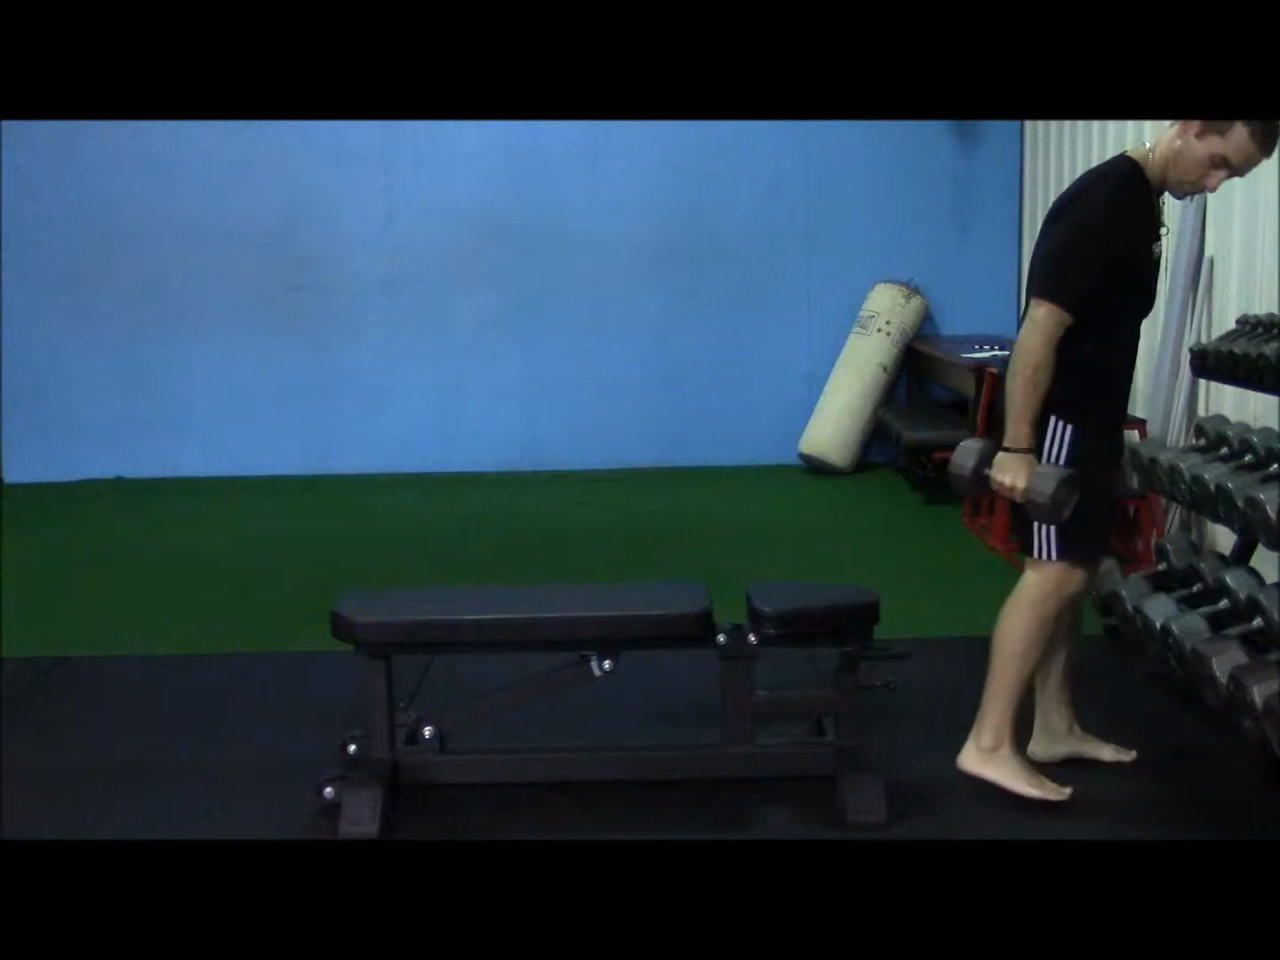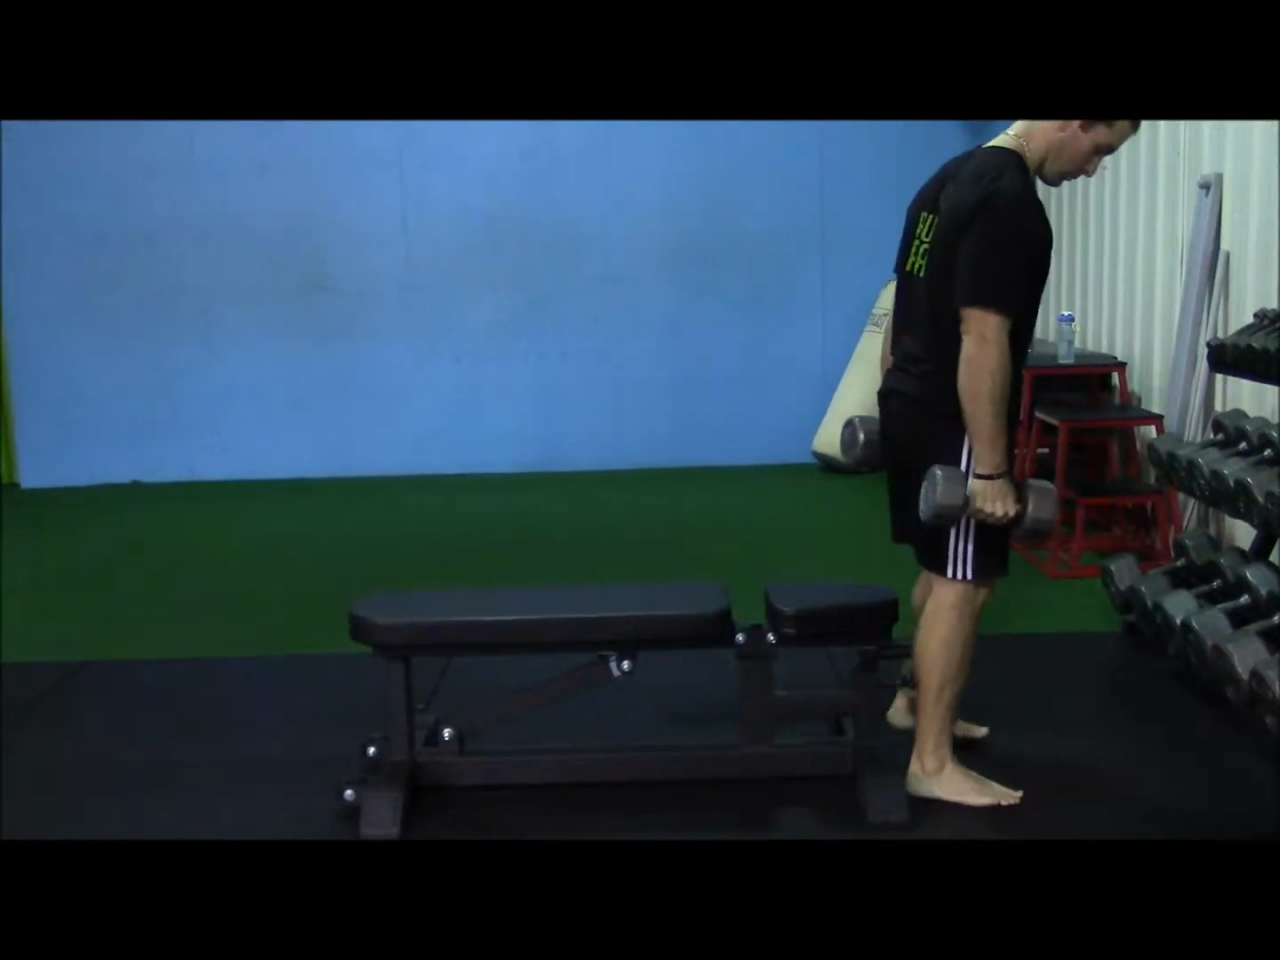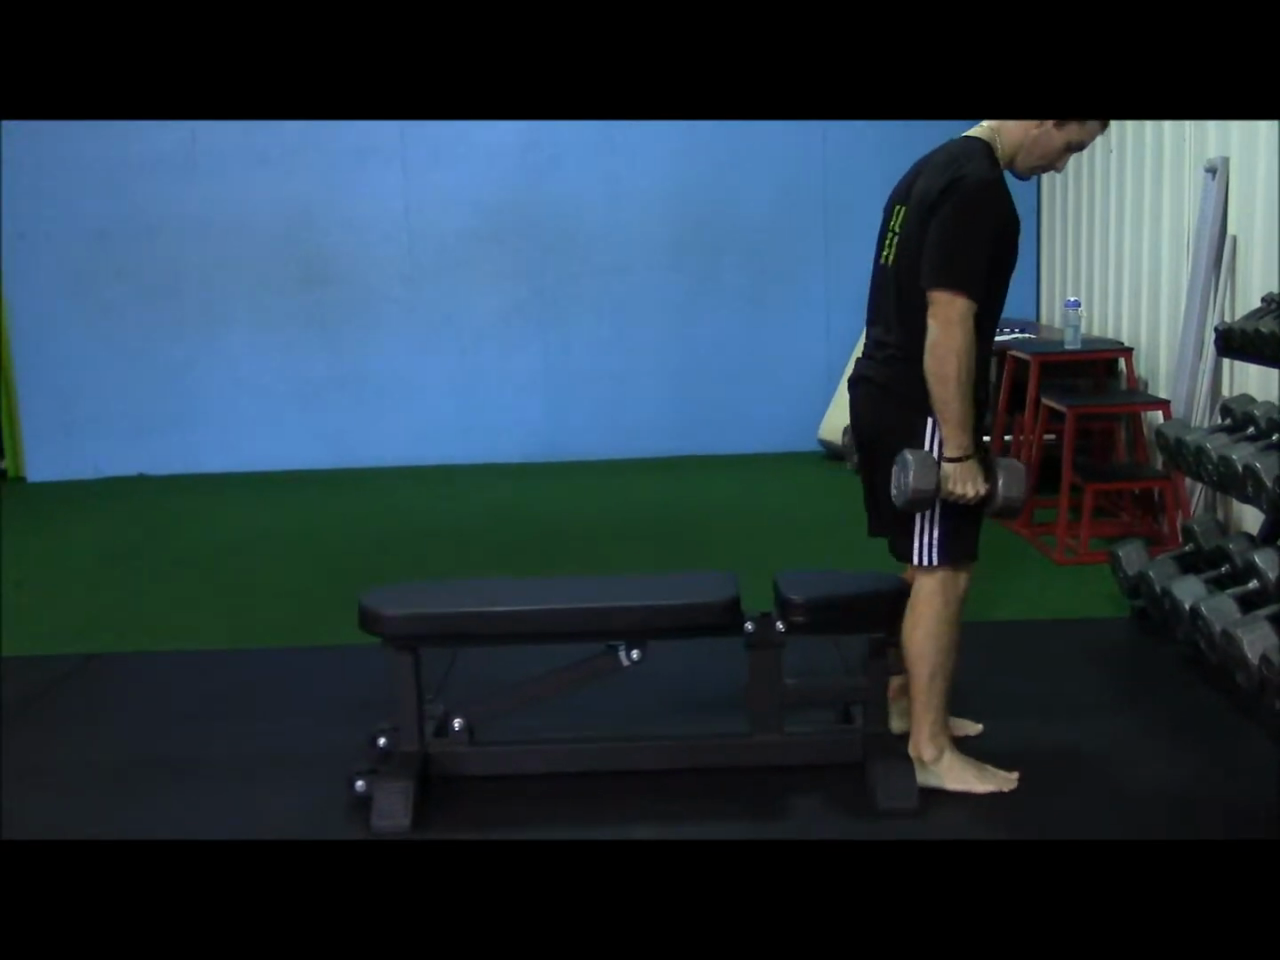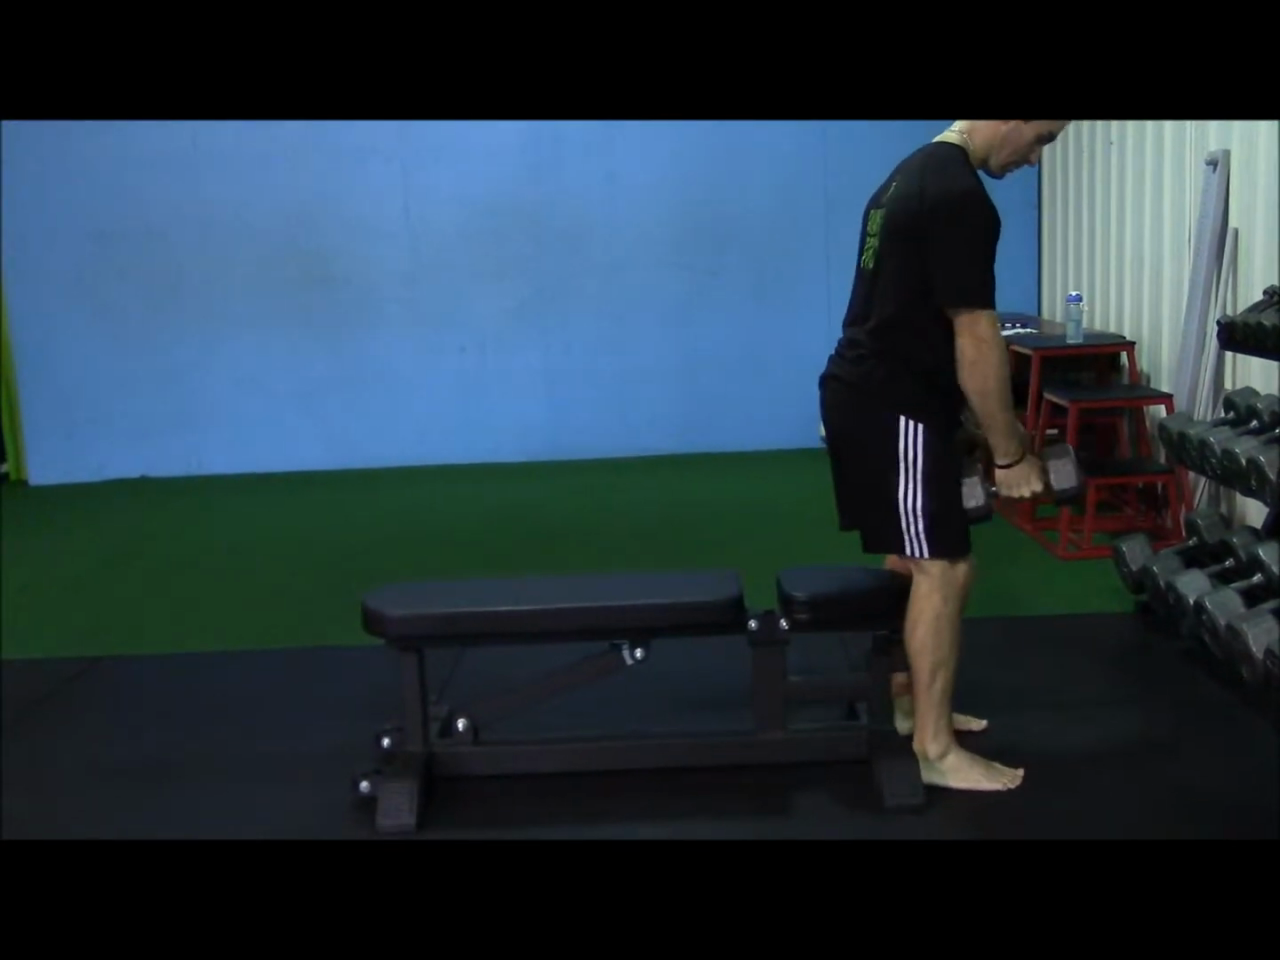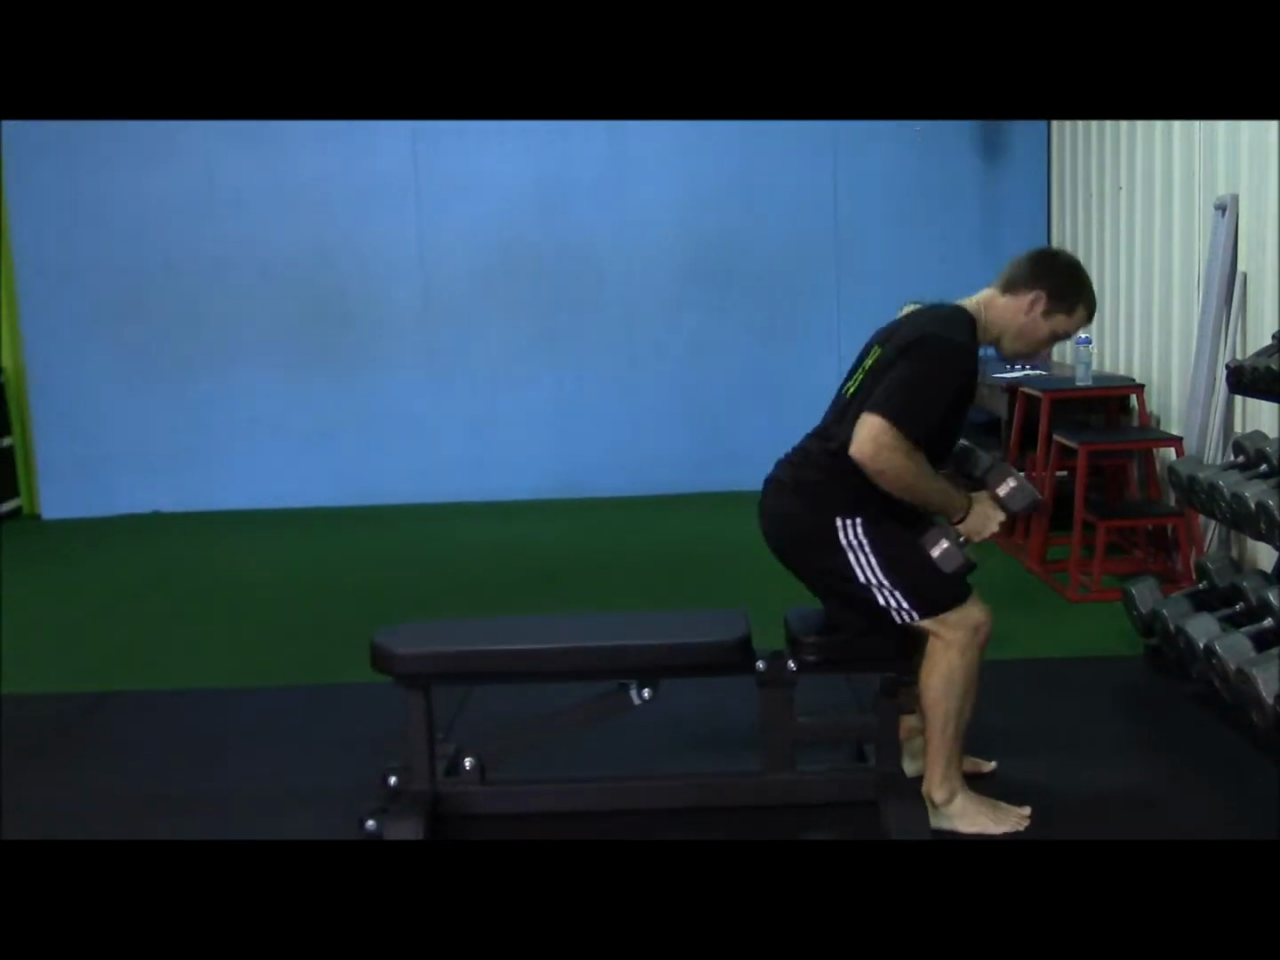
dt=1s
person 1, frame 1
left shoulder: (1142, 201)
right shoulder: (1104, 201)
right elbow: (1041, 326)
right wrist: (1016, 446)
left hip: (1091, 417)
right hip: (1062, 420)
left knee: (1073, 572)
right knee: (1054, 574)
left ankle: (1053, 726)
right ankle: (988, 743)
person 1, frame 2
left shoulder: (958, 176)
right shoulder: (1010, 203)
left elbow: (911, 305)
right elbow: (983, 342)
left wrist: (897, 390)
right wrist: (991, 469)
left hip: (912, 404)
right hip: (950, 421)
left knee: (943, 572)
right knee: (963, 586)
left ankle: (915, 698)
right ankle: (931, 763)
person 1, frame 3
left shoulder: (942, 165)
right shoulder: (978, 186)
right elbow: (949, 324)
right wrist: (960, 451)
left hip: (886, 392)
right hip: (917, 408)
left knee: (922, 563)
right knee: (943, 574)
left ankle: (904, 701)
right ankle: (931, 752)
person 1, frame 4
left shoulder: (920, 172)
right shoulder: (959, 197)
right elbow: (976, 342)
right wrist: (1011, 455)
left hip: (865, 391)
right hip: (893, 406)
left knee: (910, 560)
right knee: (944, 569)
left ankle: (906, 698)
right ankle: (935, 750)
person 1, frame 5
left shoulder: (932, 325)
right shoulder: (949, 350)
right elbow: (873, 449)
left wrist: (948, 503)
right wrist: (962, 510)
left hip: (806, 498)
right hip: (820, 514)
left knee: (942, 600)
right knee: (964, 620)
left ankle: (910, 739)
right ankle: (945, 795)
